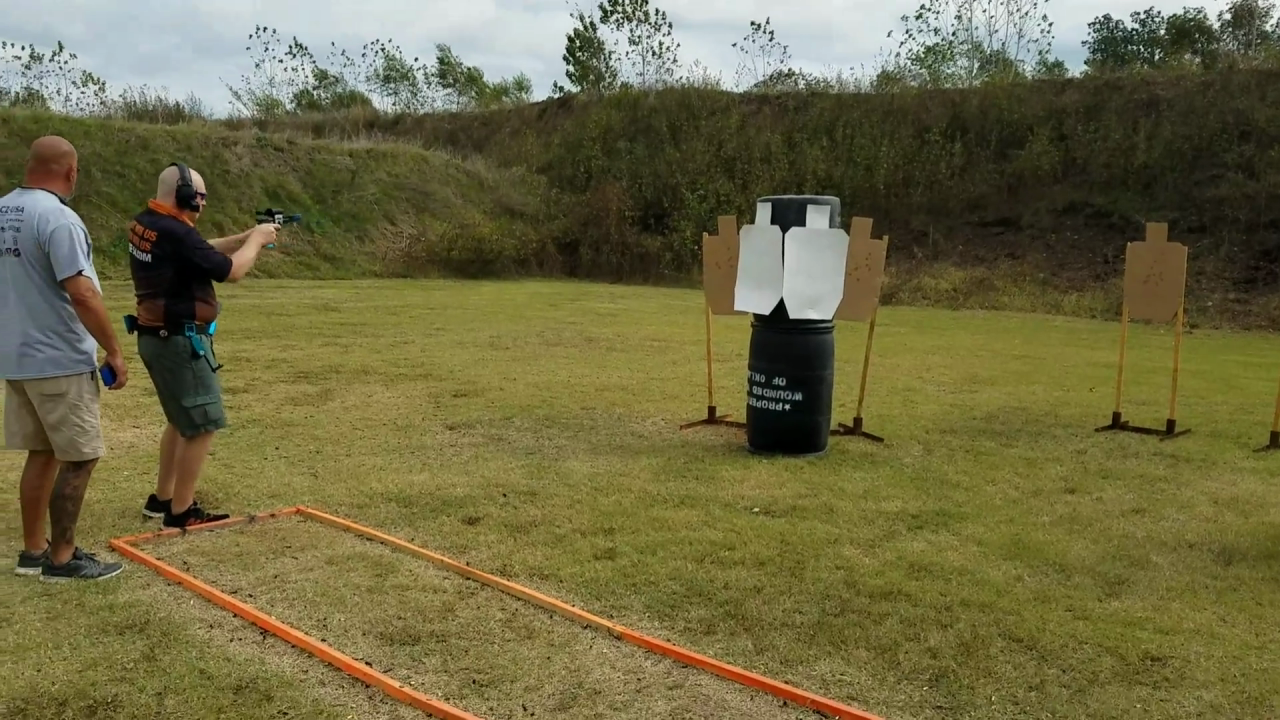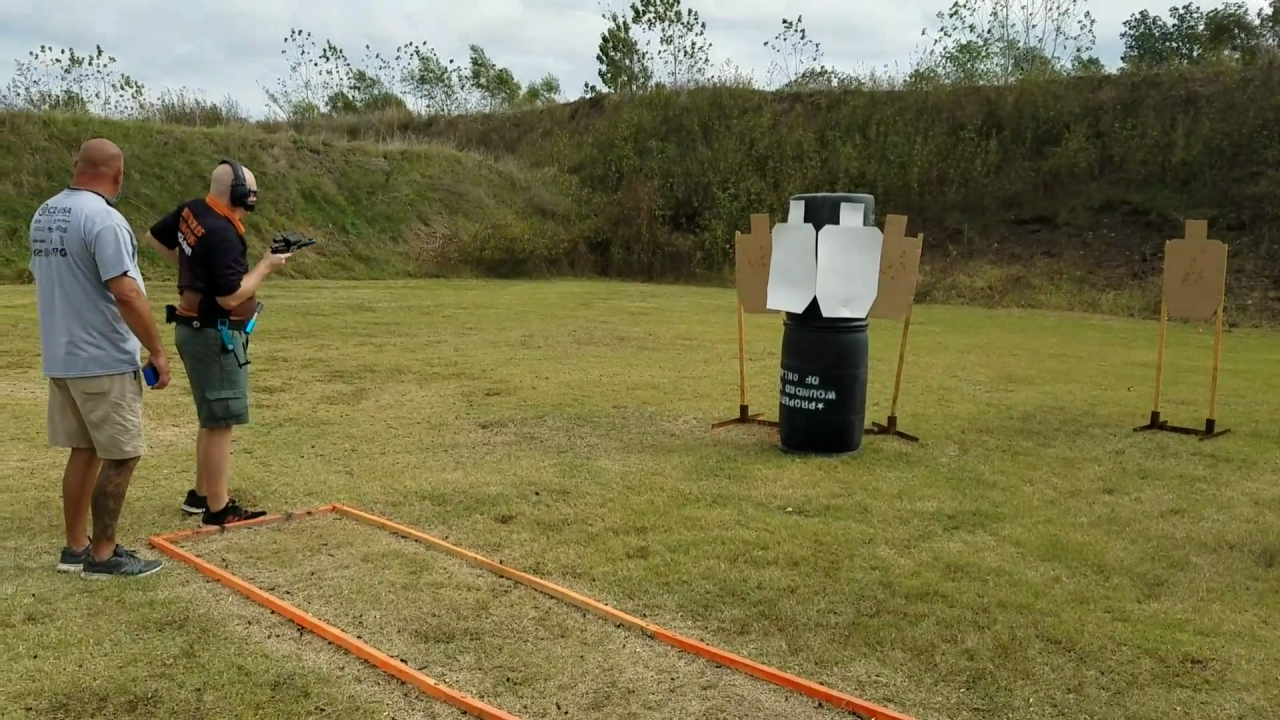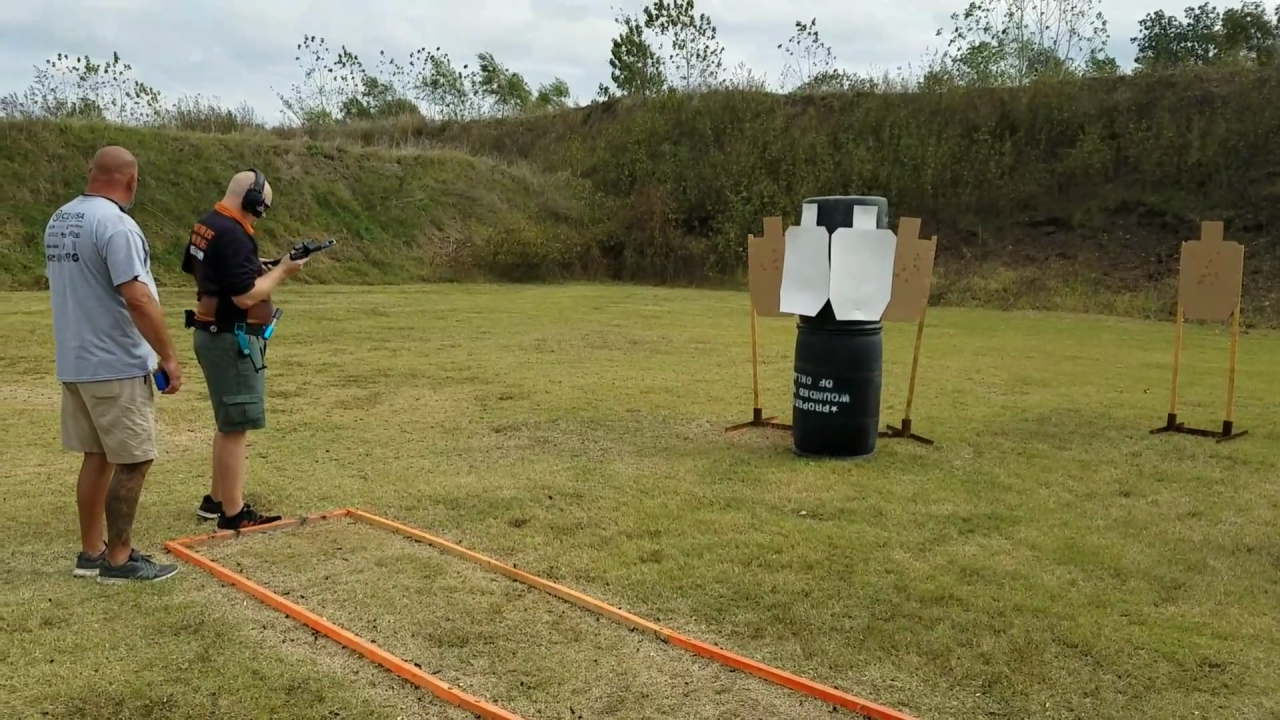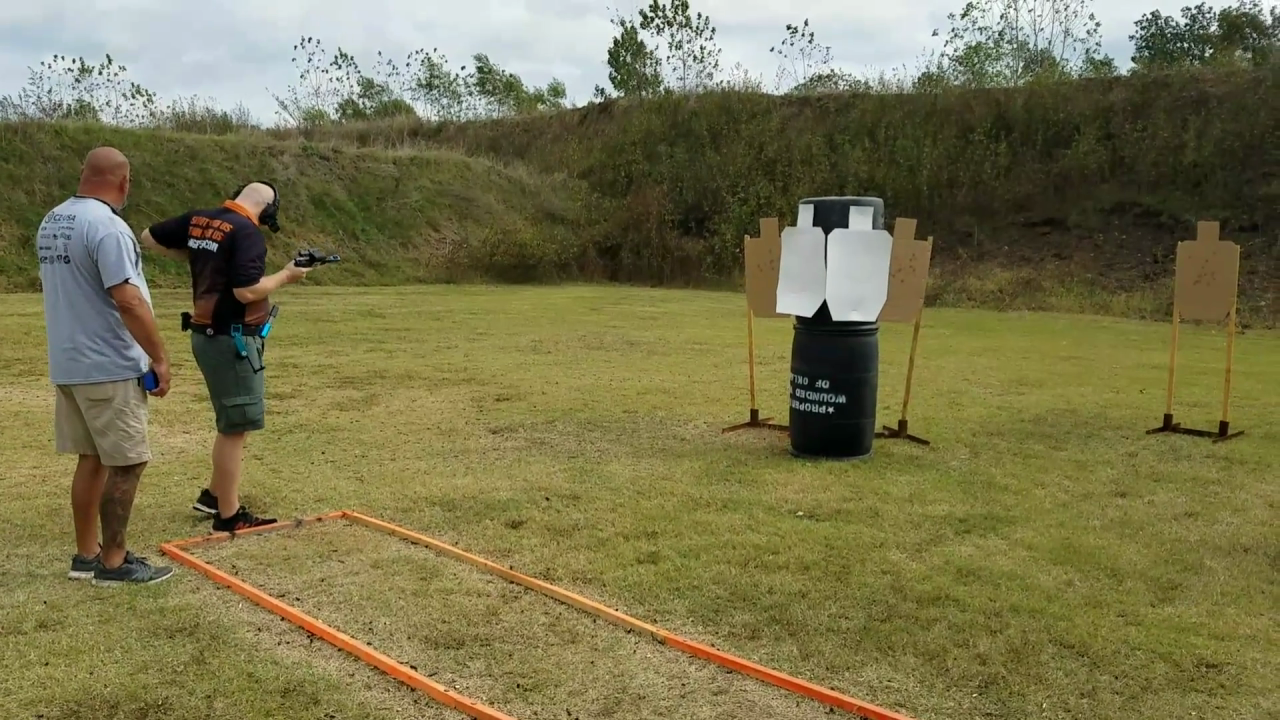
dt=0.7s
person 1, frame 1
right shoulder: (58, 217)
right elbow: (82, 295)
right wrist: (113, 351)
right hip: (60, 363)
left knee: (42, 454)
right knee: (79, 457)
right ankle: (62, 558)
person 1, frame 2
left shoulder: (44, 214)
right shoulder: (103, 218)
right elbow: (126, 294)
right wrist: (156, 352)
left hip: (61, 358)
right hip: (103, 361)
left knee: (84, 451)
right knee: (120, 456)
left ankle: (76, 547)
right ankle: (103, 554)
person 1, frame 3
left shoulder: (59, 220)
right shoulder: (115, 224)
right elbow: (138, 300)
right wrist: (168, 357)
left hip: (75, 363)
right hip: (115, 366)
left knee: (98, 456)
right knee: (132, 460)
left ankle: (92, 551)
right ankle: (118, 559)
person 1, frame 4
left shoulder: (51, 222)
right shoulder: (107, 226)
right elbow: (128, 301)
right wrist: (159, 358)
left hip: (69, 364)
right hip: (108, 367)
left knee: (91, 459)
right knee: (126, 463)
left ankle: (86, 554)
right ankle: (113, 561)
person 2, frame 1
left shoulder: (147, 221)
right shoulder: (175, 233)
left elbow: (201, 249)
right elbow: (231, 270)
left wrist: (247, 235)
right wrist: (257, 240)
left hip: (156, 337)
right hip: (179, 340)
left knee: (182, 421)
right knee: (202, 425)
left ankle: (162, 498)
right ankle: (180, 511)
person 2, frame 2
left shoulder: (193, 211)
right shoulder: (222, 235)
left elbow: (155, 237)
right elbow: (230, 297)
right wrist: (266, 266)
left hip: (196, 328)
right hip: (214, 334)
left knee: (213, 418)
right knee: (221, 421)
left ankle: (201, 493)
right ankle: (218, 508)
person 2, frame 3
left shoulder: (206, 224)
right shoulder: (232, 235)
left elbow: (191, 267)
right elbow: (246, 297)
right wrist: (281, 270)
left hip: (214, 334)
right hip: (231, 339)
left knee: (230, 423)
right knee: (236, 426)
left ankle: (216, 499)
right ankle: (233, 513)
person 2, frame 4
left shoulder: (198, 220)
right shoulder: (246, 232)
left elbow: (149, 237)
right elbow: (246, 291)
right wrist: (286, 275)
left hip: (209, 334)
right hip: (230, 339)
left knee: (232, 422)
right knee: (236, 427)
left ankle: (214, 495)
right ankle: (228, 515)
